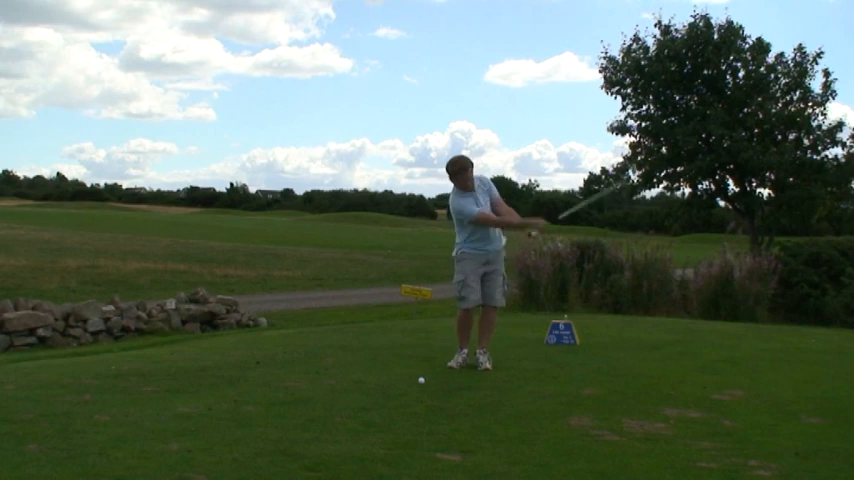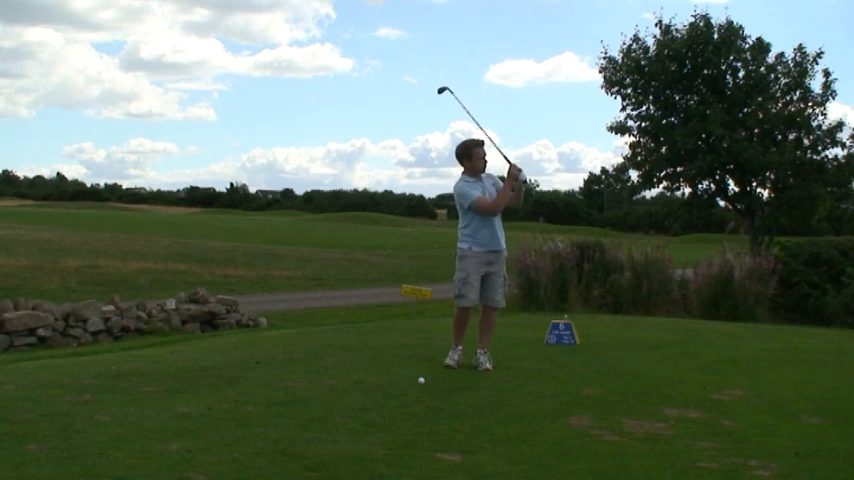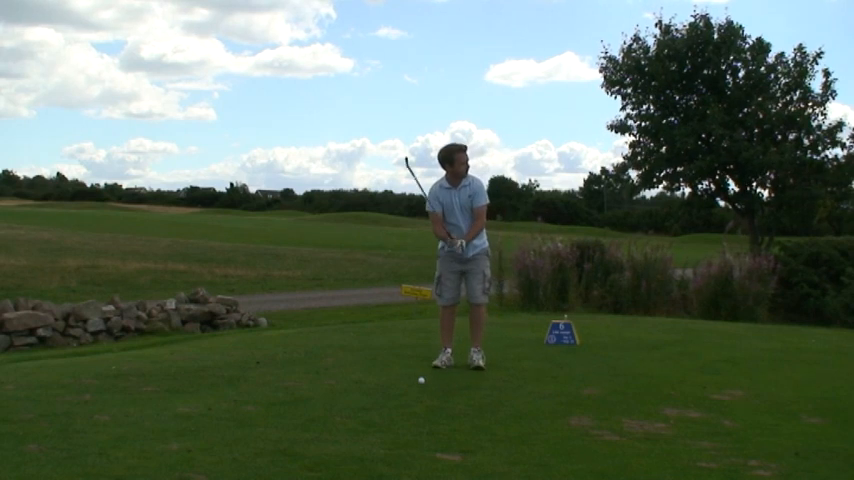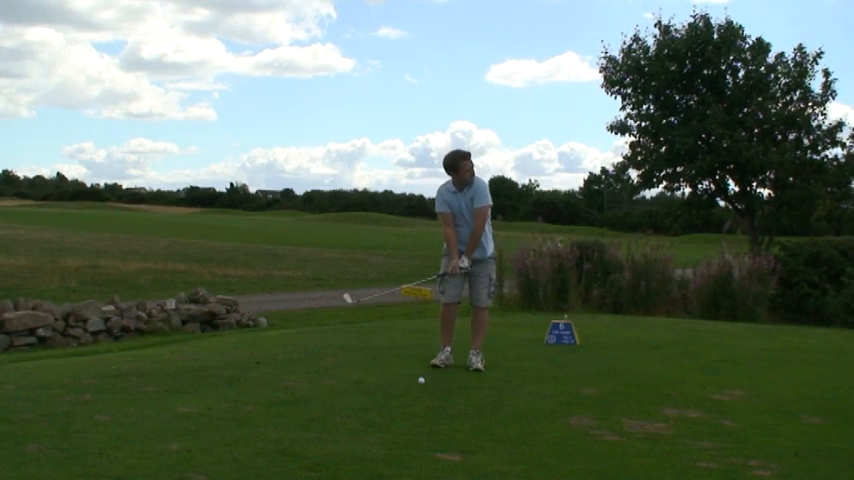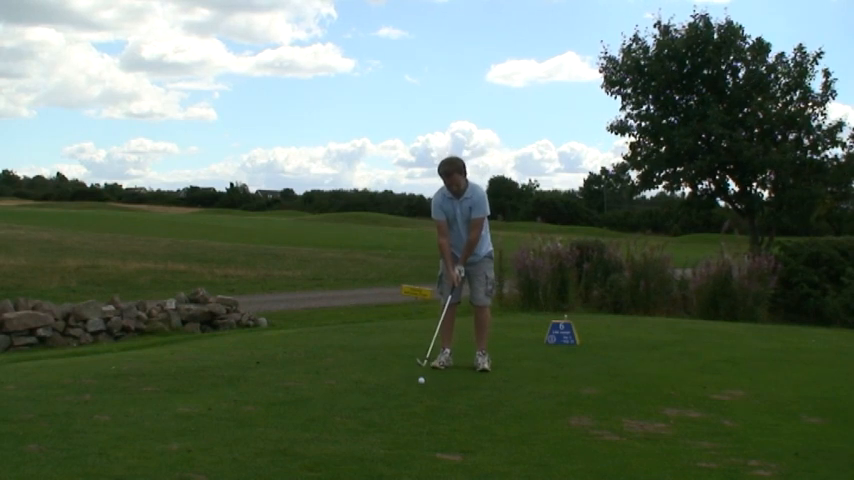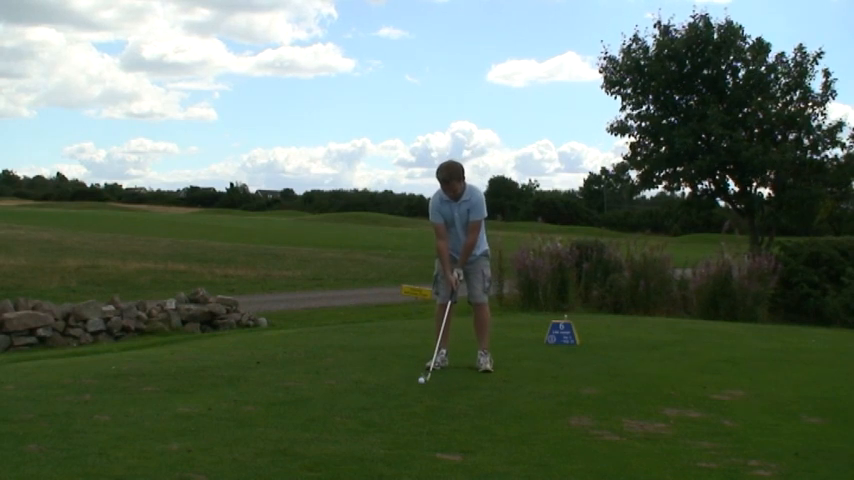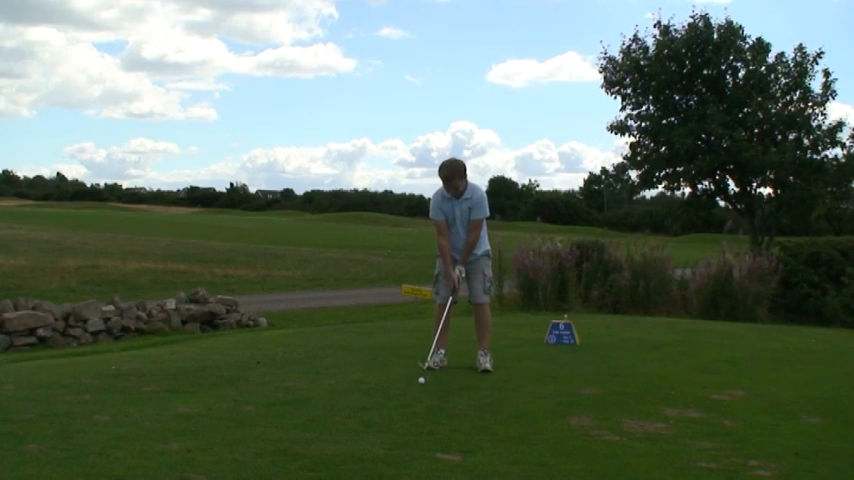
dt=0.7s
person 1, frame 1
left shoulder: (482, 181)
right shoulder: (458, 202)
left elbow: (501, 209)
right elbow: (495, 222)
left wrist: (524, 224)
right wrist: (528, 222)
left hip: (493, 252)
right hip: (468, 256)
left knee: (491, 305)
right knee: (467, 306)
left ankle: (482, 353)
right ankle: (461, 351)
person 1, frame 2
left shoulder: (490, 179)
right shoulder: (462, 187)
left elbow: (516, 201)
right elbow: (492, 209)
left wrist: (518, 184)
right wrist: (509, 183)
left hip: (496, 252)
right hip: (471, 252)
left knee: (492, 305)
right knee: (465, 303)
left ankle: (482, 352)
right ankle: (457, 349)
person 1, frame 3
left shoulder: (476, 185)
right shoulder: (436, 190)
left elbow: (480, 221)
right elbow: (437, 227)
left wrist: (464, 241)
right wrist: (451, 240)
left hip: (476, 251)
right hip: (448, 254)
left knee: (478, 302)
right knee: (447, 303)
left ankle: (476, 351)
right ankle: (446, 352)
person 1, frame 4
left shoulder: (480, 187)
right shoulder: (443, 193)
left elbow: (479, 225)
right elbow: (448, 228)
left wrist: (466, 257)
right wrist: (454, 258)
left hip: (482, 254)
right hip: (455, 252)
left knee: (481, 305)
right knee: (448, 301)
left ankle: (475, 353)
right ankle: (445, 351)
person 1, frame 5
left shoulder: (478, 195)
right shoulder: (439, 199)
left elbow: (475, 234)
right elbow: (443, 236)
left wrist: (461, 265)
right wrist: (450, 269)
left hip: (479, 255)
right hip: (452, 255)
left knee: (481, 304)
right knee: (448, 303)
left ankle: (482, 354)
right ankle: (445, 352)
person 1, frame 6
left shoulder: (476, 196)
right shoulder: (436, 201)
left elbow: (472, 236)
right elbow: (441, 239)
left wrist: (460, 267)
right wrist: (448, 272)
left hip: (475, 255)
right hip: (448, 255)
left knee: (480, 302)
right knee: (443, 302)
left ankle: (484, 354)
right ankle: (442, 353)
person 1, frame 7
left shoulder: (478, 195)
right shoulder: (437, 199)
left elbow: (474, 234)
right elbow: (442, 236)
left wrist: (461, 265)
right wrist: (450, 269)
left hip: (476, 254)
right hip: (449, 255)
left knee: (481, 302)
right knee: (442, 302)
left ankle: (484, 354)
right ankle: (440, 353)
